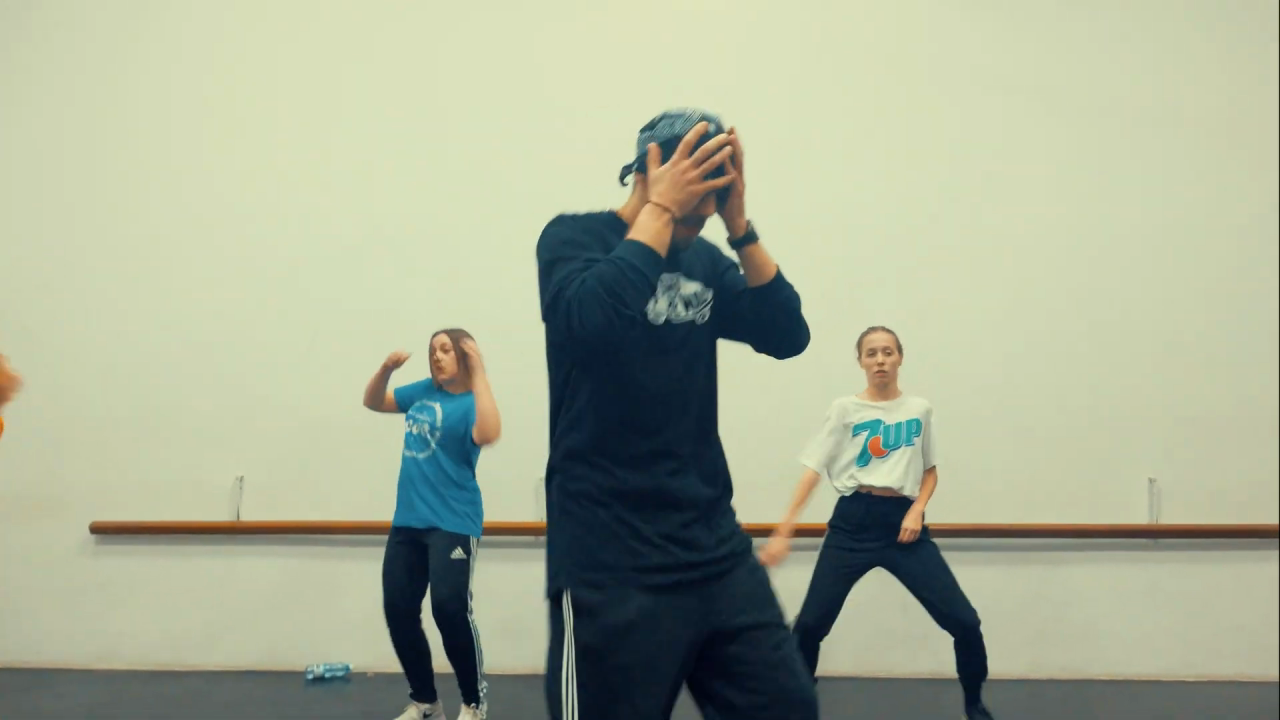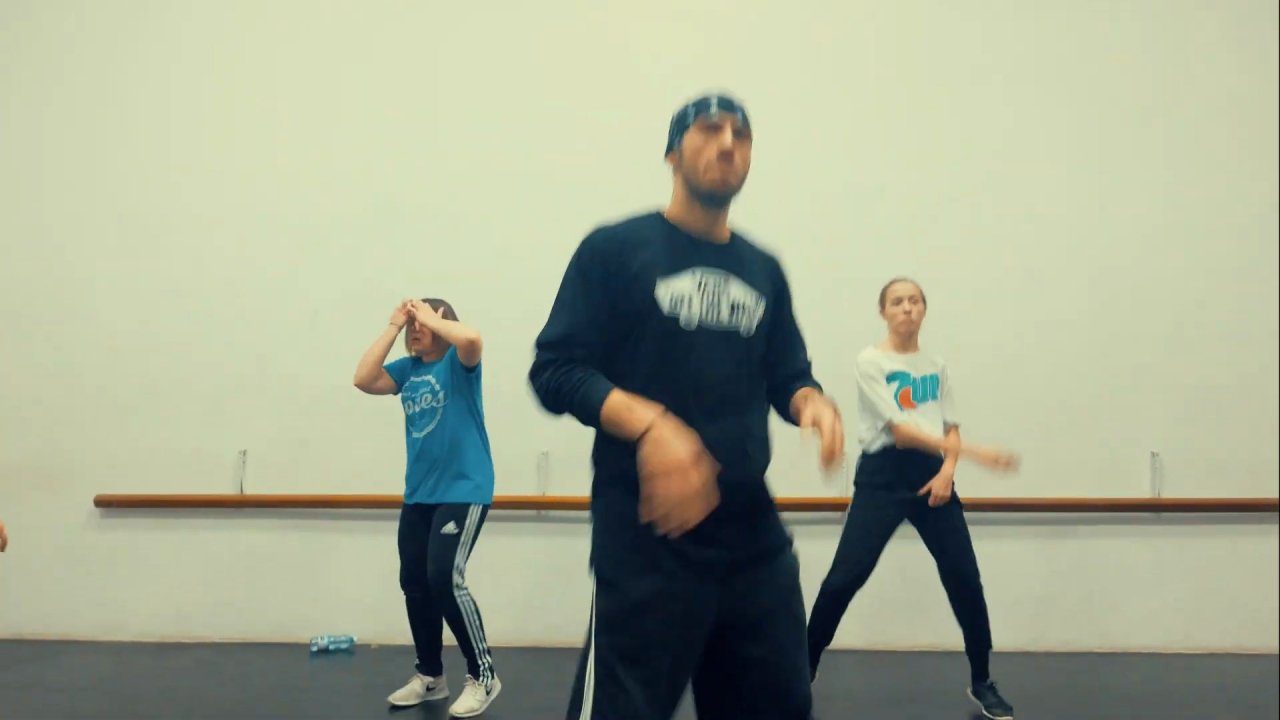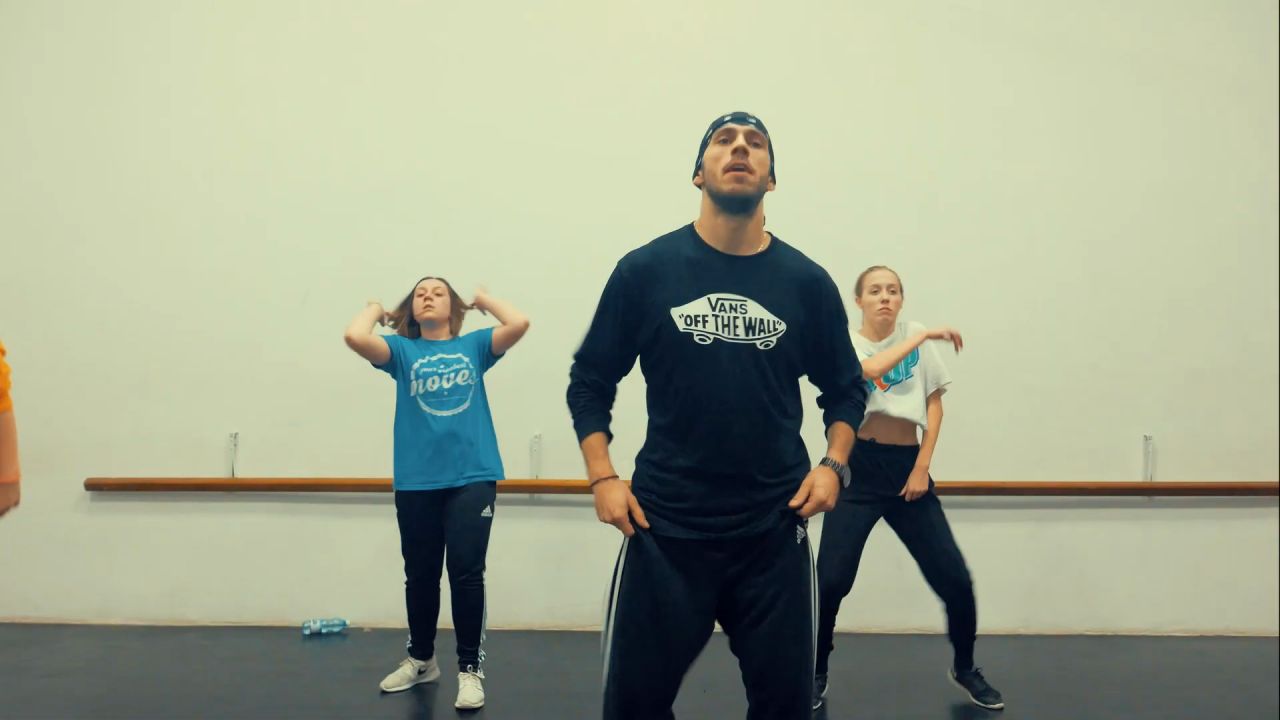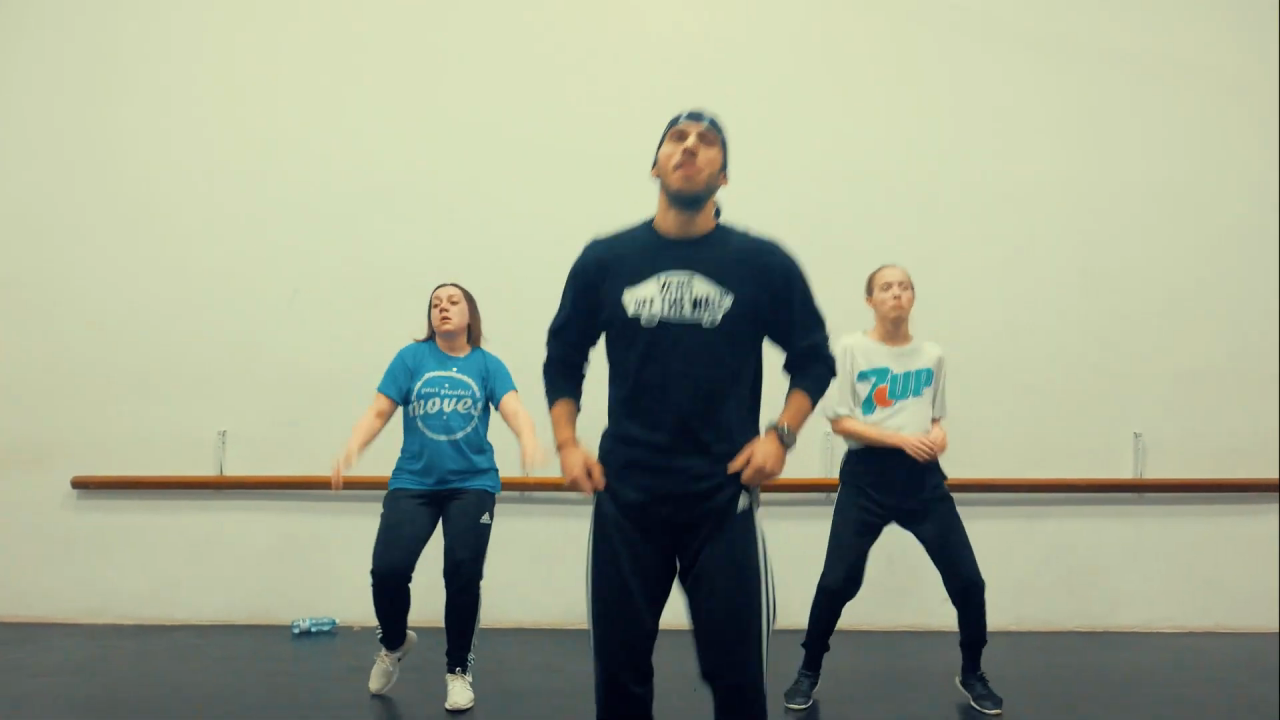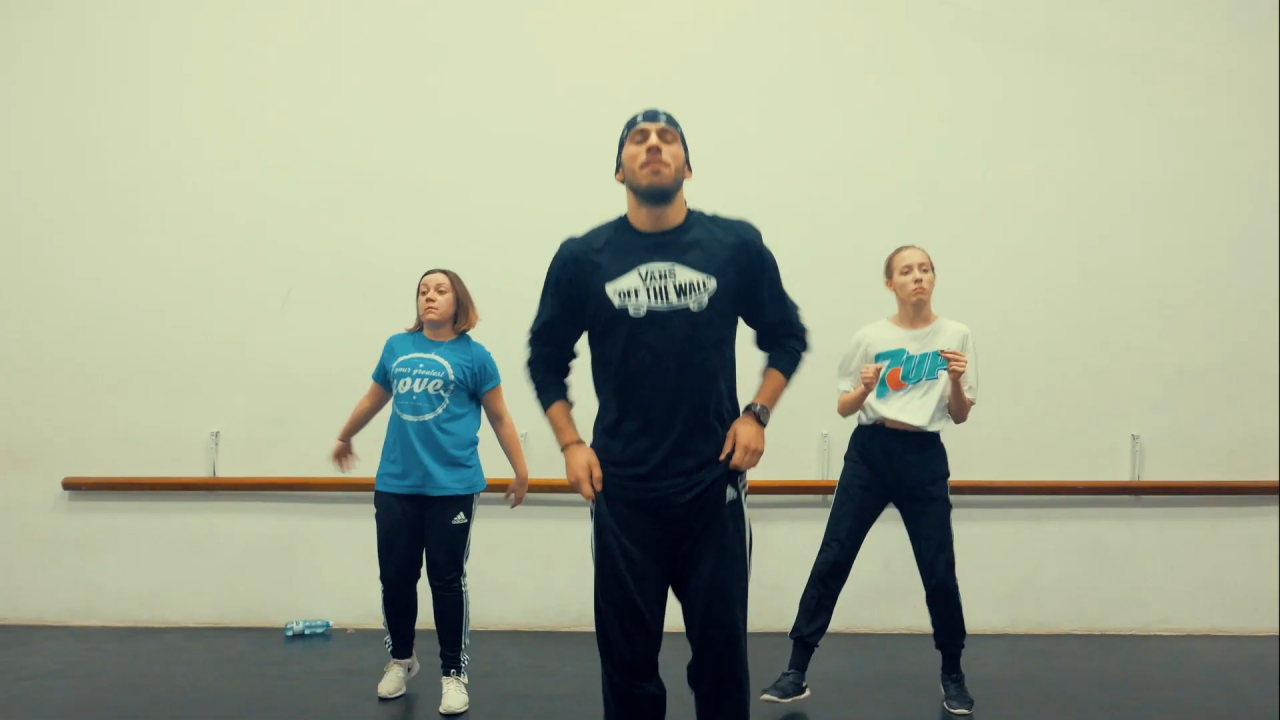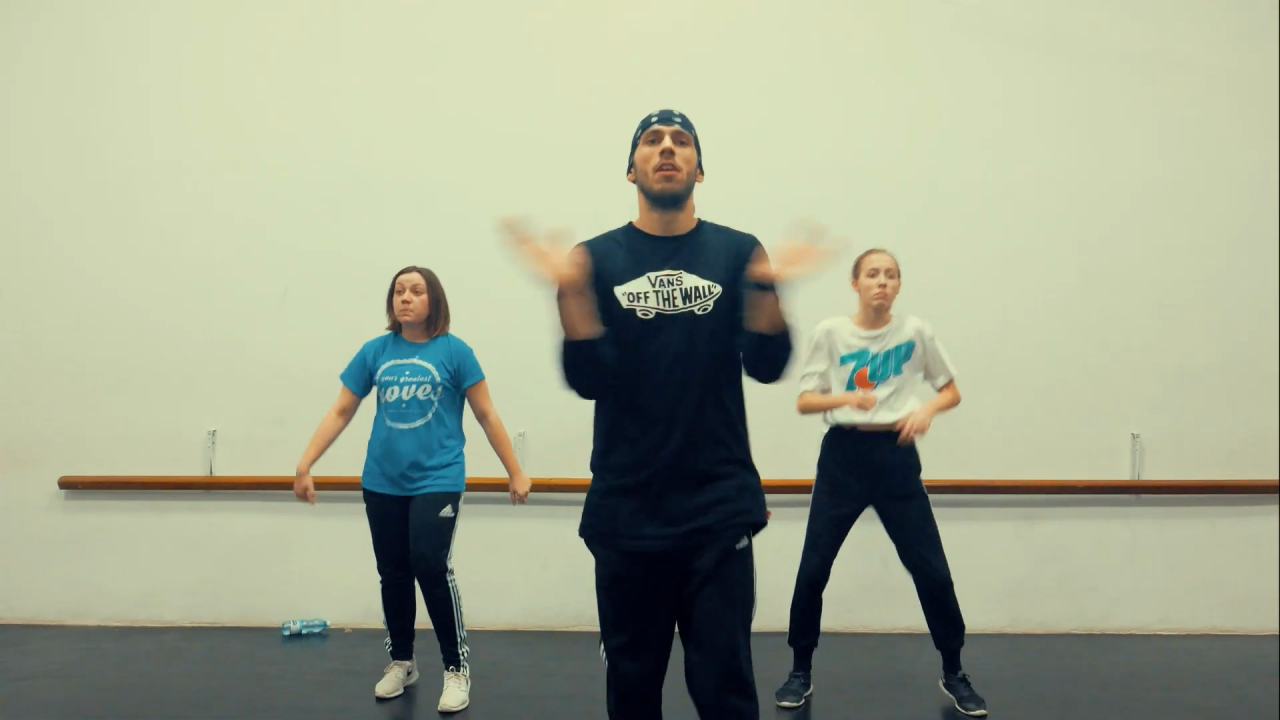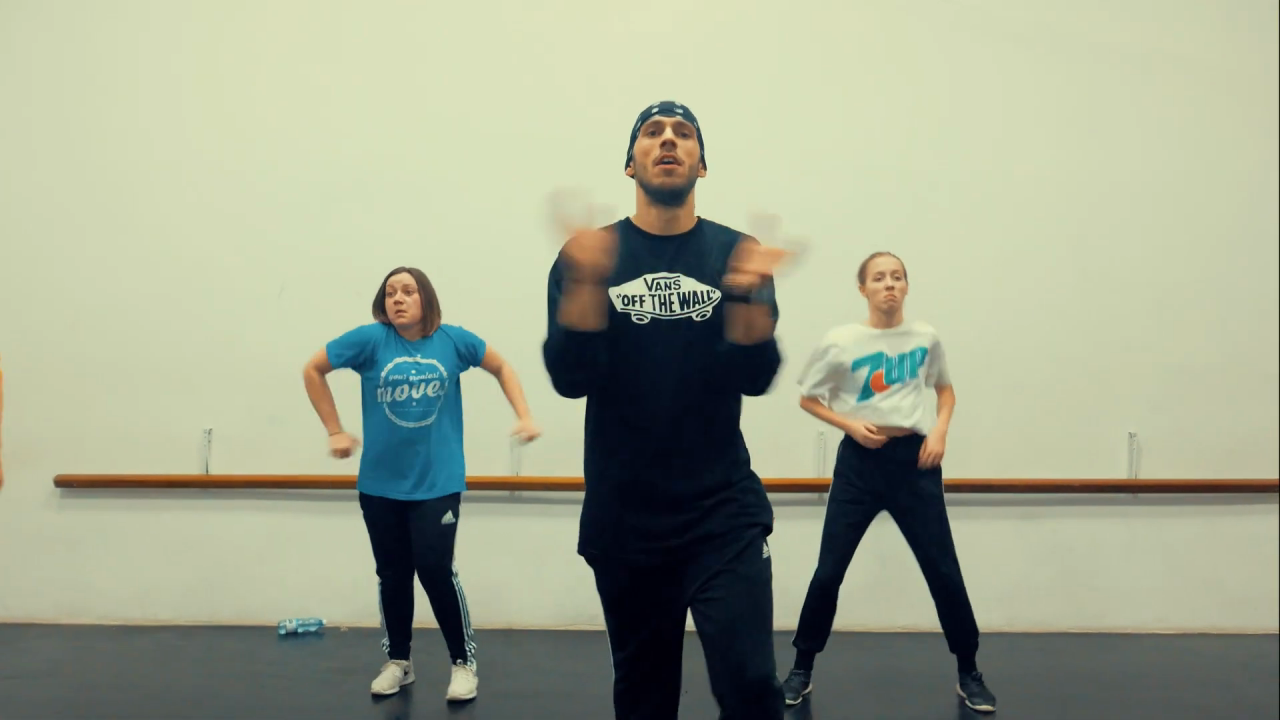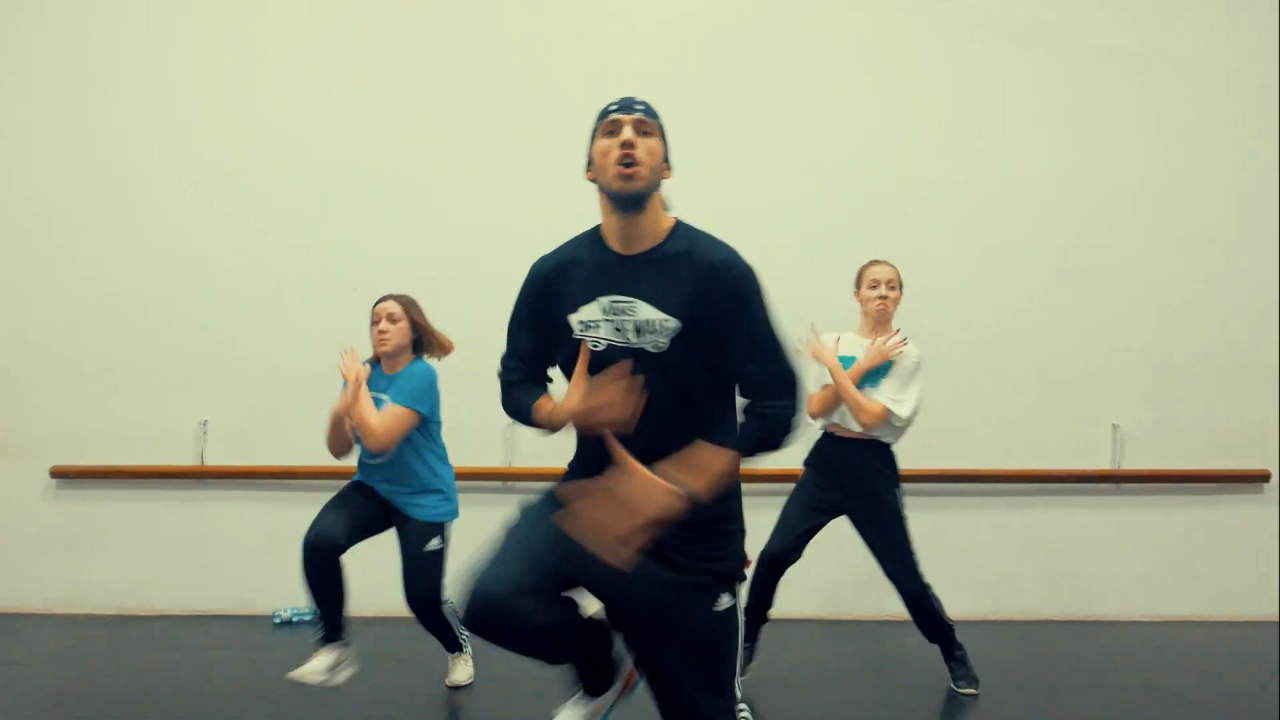
dt=0.3s
person 1, frame 1
left shoulder: (705, 261)
right shoulder: (577, 236)
left elbow: (787, 335)
right elbow: (589, 321)
left wrist: (738, 223)
right wrist: (659, 208)
left hip: (713, 544)
right hip: (611, 558)
person 1, frame 2
left shoulder: (763, 270)
right shoulder: (616, 250)
left elbow: (786, 378)
right elbow: (557, 372)
left wrist: (817, 408)
right wrist: (652, 428)
left hip: (754, 543)
right hip: (647, 543)
person 1, frame 3
left shoulder: (807, 283)
right shoulder: (645, 271)
left elbow: (844, 388)
right elbow: (589, 381)
left wrist: (833, 466)
right wrist: (603, 477)
left hip: (773, 530)
right hip: (667, 530)
person 1, frame 4
left shoulder: (764, 264)
right shoulder: (603, 260)
left elbow: (814, 359)
right elbow: (561, 354)
left wrist: (779, 435)
right wrist: (568, 443)
left hip: (723, 496)
right hip: (627, 495)
left knee: (737, 668)
right knee: (619, 665)
person 1, frame 5
left shoulder: (738, 245)
right shoulder: (581, 258)
left elbow: (788, 337)
right elbow: (546, 358)
left wrist: (757, 415)
right wrist: (569, 443)
left hip: (712, 482)
right hip: (623, 491)
left knee: (720, 649)
right knee: (627, 658)
person 1, frame 6
left shoulder: (737, 251)
right shoulder: (597, 257)
left elbow: (768, 364)
right elbow: (587, 377)
left wrist: (768, 290)
right wrist: (569, 292)
left hip: (720, 503)
right hip: (624, 509)
person 1, frame 7
left shoulder: (734, 252)
right shoulder: (591, 255)
left elbow: (756, 377)
right elbow: (569, 377)
left wrist: (753, 295)
right wrist: (585, 279)
left hip: (724, 511)
right hip: (622, 517)
person 1, frame 8
left shoulder: (716, 269)
right shoulder: (553, 274)
left elbow: (776, 406)
right elbow: (518, 380)
left wrist: (671, 489)
right wrist: (566, 409)
left hip: (693, 528)
right hip: (594, 496)
right knee: (496, 608)
right ankle: (603, 669)
person 2, frame 1
left shoulder: (920, 408)
right shoulder: (845, 410)
left elbow: (929, 471)
right elbow: (813, 468)
left wrist: (918, 511)
right wrist: (783, 532)
left hip: (902, 520)
right hip: (853, 522)
left knee: (963, 619)
right knee: (812, 621)
person 2, frame 2
left shoulder: (936, 365)
right shoulder: (871, 361)
left elbow: (949, 429)
right elbow: (901, 428)
left wrist: (949, 471)
right wrist: (975, 453)
left hip: (929, 474)
right hip: (882, 475)
left knee: (965, 583)
right knee: (842, 580)
left ankle: (981, 682)
right ankle: (803, 671)
person 2, frame 3
left shoulder: (914, 337)
left elbow: (935, 399)
right elbow: (871, 370)
left wrist: (924, 465)
right wrist: (923, 336)
left hip: (907, 465)
right hip: (858, 468)
left knee: (954, 578)
right knee: (832, 578)
left ankle: (965, 668)
right ankle: (817, 674)
person 2, frame 4
left shoulder: (930, 359)
right shoulder: (849, 350)
left elbow: (934, 423)
right elbow: (838, 421)
left wrist: (936, 439)
right wrist: (899, 438)
left hip: (923, 477)
right hip: (866, 474)
left knee: (966, 581)
right knee: (838, 581)
left ankle: (972, 674)
right ankle: (809, 672)
person 2, frame 5
left shoulder: (957, 335)
right shoulder: (870, 336)
left elbow: (960, 415)
right elbow: (843, 408)
left wrist: (958, 385)
right wrist: (861, 390)
left hip: (924, 459)
right hip: (870, 453)
left knee: (939, 574)
right knee: (832, 561)
left ankle: (952, 675)
right ankle: (796, 671)
person 2, frame 6
left shoulder: (916, 331)
right shoulder: (830, 332)
left elbow: (951, 391)
right elbow: (805, 397)
left wrist: (924, 414)
right wrist: (844, 402)
left hip: (894, 457)
right hip: (842, 458)
left knee: (933, 574)
right knee: (813, 570)
left ankle: (954, 673)
right ankle: (801, 671)
person 2, frame 7
left shoulder: (926, 337)
right shoulder: (840, 342)
left elbow: (945, 388)
right elbow: (809, 399)
left wrist: (940, 431)
right wrist: (850, 424)
left hip: (914, 462)
right hip: (859, 463)
left knee: (945, 574)
right knee: (828, 572)
left ankle: (968, 673)
right ankle: (802, 668)
person 2, frame 8
left shoulder: (906, 353)
right shoulder: (835, 342)
left elbow: (872, 418)
right elbow: (815, 409)
left wrist: (835, 366)
right wrist: (862, 362)
left hip: (873, 465)
right hip: (826, 460)
left knee: (906, 578)
right knee: (776, 553)
left ankle: (953, 654)
right ankle: (747, 639)
person 3, frame 1
left shoulder: (472, 404)
right shoulder: (423, 391)
left elbow: (488, 436)
right elbow: (376, 401)
left wrist: (479, 374)
right wrist: (387, 367)
left hip: (453, 524)
right hip: (408, 523)
left knee: (450, 610)
right knee: (398, 612)
person 3, frame 2
left shoulder: (460, 363)
right shoulder: (408, 370)
left elbow: (469, 338)
right elbow: (363, 380)
left wrist: (430, 317)
right wrist: (391, 328)
left hip: (462, 491)
right hip: (419, 495)
left knee: (445, 579)
right knee: (415, 585)
left ankle: (483, 677)
right ankle: (430, 675)
person 3, frame 3
left shoulder: (474, 345)
right shoulder: (401, 349)
left elbow: (519, 324)
right elbow: (354, 338)
left wrist: (481, 299)
right wrist: (375, 309)
left hip: (473, 476)
right hip: (417, 481)
left knee: (466, 570)
right knee: (421, 574)
left ankle: (471, 669)
right ankle: (420, 660)
person 3, frame 4
left shoulder: (489, 366)
right shoulder: (409, 359)
left elbow: (516, 414)
right elbow: (378, 416)
left wrist: (531, 447)
right wrist: (347, 457)
left hip: (470, 485)
right hip: (412, 484)
left knee: (463, 578)
right knee: (387, 569)
left ankle: (459, 671)
right ankle: (394, 643)
person 3, frame 5
left shoulder: (473, 355)
right shoulder: (397, 346)
left elbow: (500, 418)
right elbow: (375, 399)
left wrist: (520, 473)
right wrist: (344, 438)
left hip: (452, 483)
right hip: (396, 481)
left knee: (446, 578)
right knee: (395, 577)
left ankle: (454, 674)
right ankle: (401, 659)
person 3, frame 6
left shoulder: (453, 351)
right shoulder: (373, 352)
left elbow: (486, 414)
right elbow: (339, 412)
left wrist: (515, 471)
right wrist: (305, 465)
left hip: (437, 481)
right hip: (382, 483)
left knee: (432, 568)
right knee: (393, 575)
left ankle: (457, 668)
right ankle: (402, 661)
person 3, frame 7
left shoulder: (453, 340)
right shoulder: (369, 339)
left elbow: (500, 366)
right elbow: (313, 370)
left wrist: (524, 416)
right wrist: (335, 432)
left hip: (437, 483)
right hip: (380, 484)
left knee: (436, 571)
right knee: (393, 574)
left ankle: (464, 662)
right ankle: (398, 661)
person 3, frame 8
left shoulder: (418, 376)
right shoulder: (365, 376)
left elbow: (381, 439)
right elbow: (338, 450)
left wrist: (357, 386)
right wrist: (345, 401)
left hip: (425, 501)
right hip: (375, 489)
left knee: (424, 601)
right knee: (320, 543)
left ankle: (459, 650)
right ankle: (334, 647)
